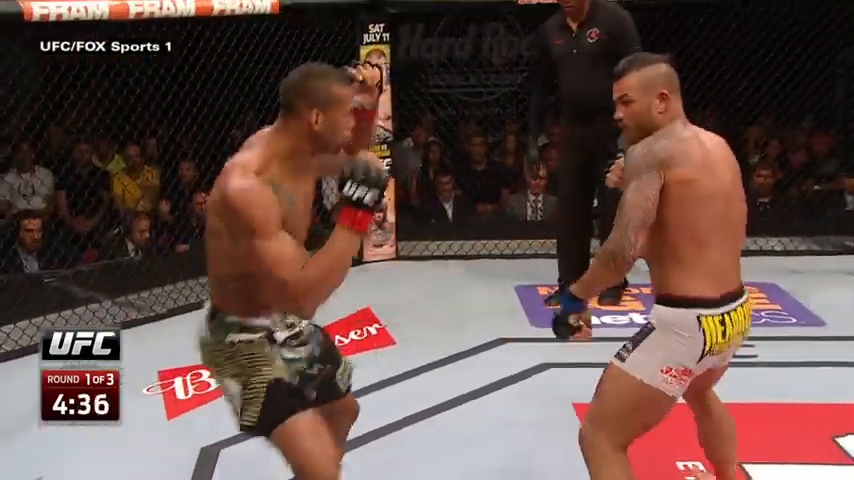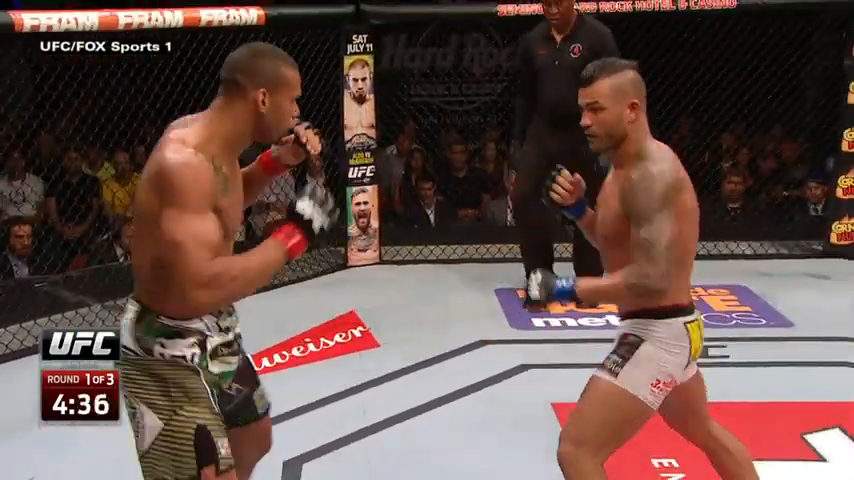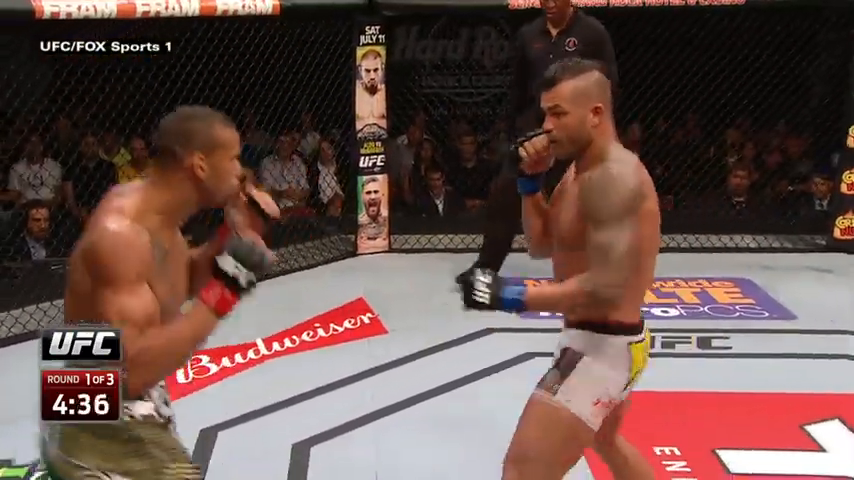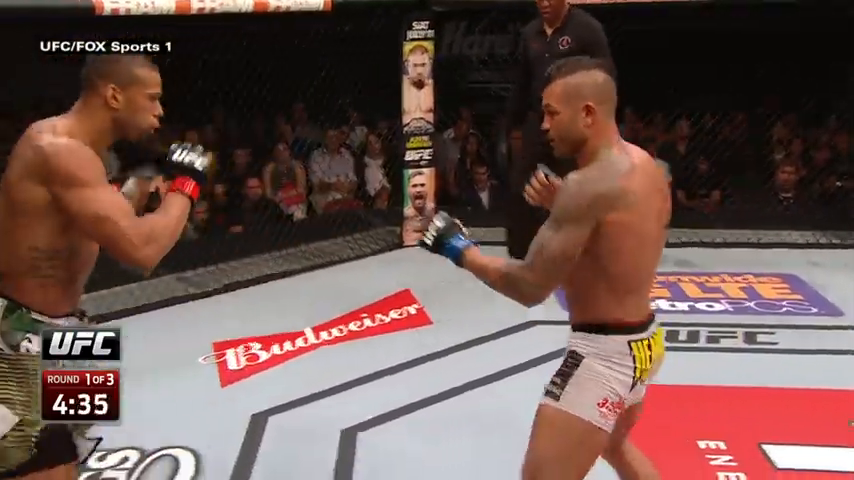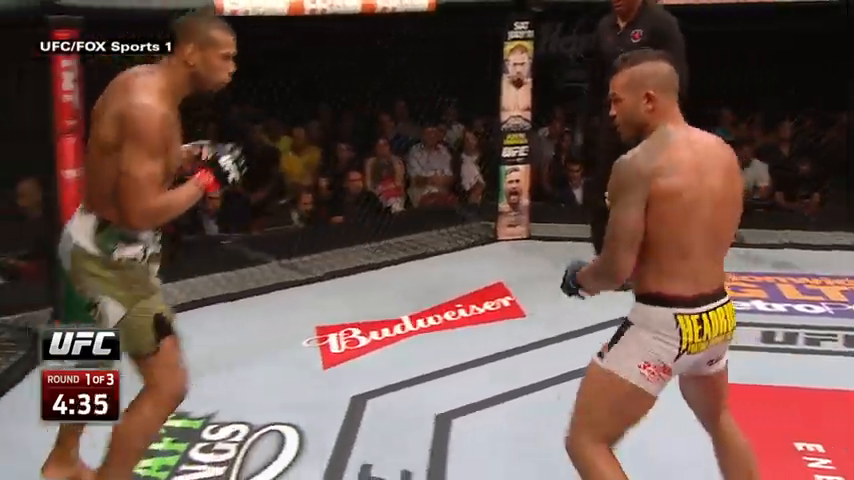
dt=0.3s
person 1, frame 1
left shoulder: (284, 140)
right shoulder: (245, 190)
left elbow: (350, 155)
right elbow: (303, 299)
left wrist: (364, 107)
right wrist: (357, 215)
left hip: (287, 322)
right hip: (243, 340)
left knee: (344, 411)
person 1, frame 2
left shoulder: (213, 139)
right shoulder: (182, 164)
right elbow: (199, 289)
left wrist: (276, 158)
right wrist: (294, 233)
left hip: (211, 337)
right hip: (167, 352)
left knee: (255, 440)
person 1, frame 3
left shoulder: (154, 210)
right shoulder: (119, 236)
left elbow: (178, 283)
right elbow: (135, 370)
left wrist: (234, 235)
right wrist: (221, 292)
left hip: (129, 410)
right hip: (102, 429)
person 1, frame 4
left shoulder: (54, 133)
right shoulder: (61, 152)
right elbow: (142, 249)
left wrist: (121, 194)
right wrist: (186, 181)
left hip: (41, 333)
person 1, frame 5
left shoulder: (137, 80)
right shoulder: (150, 109)
right elbow: (140, 212)
left wrist: (179, 160)
right wrist: (207, 178)
left hip: (93, 240)
right hip: (114, 255)
right knee: (168, 385)
person 2, frame 1
left shoulder: (651, 151)
right shoulder: (716, 147)
left elbow: (623, 249)
left wrist: (573, 298)
left hip: (683, 325)
right hip: (730, 316)
left knee: (600, 440)
right knee: (698, 393)
person 2, frame 2
left shoulder: (649, 174)
right shoulder: (625, 163)
left elbow: (652, 281)
right elbow: (613, 247)
left wrist: (565, 288)
right wrist: (577, 207)
left hip: (660, 337)
right hip: (674, 328)
right knee: (696, 424)
person 2, frame 3
left shoulder: (613, 177)
right shoulder: (582, 168)
left elbow: (606, 286)
right elbow: (540, 242)
left wrist: (510, 296)
right wrist: (530, 180)
left hip: (601, 349)
right hip: (606, 342)
right knee: (603, 438)
person 2, frame 4
left shoulder: (590, 185)
right shoulder: (642, 164)
left elbow: (530, 286)
left wrist: (457, 247)
right wrist: (561, 207)
left hip: (603, 354)
right hip: (640, 339)
right knee: (613, 444)
person 2, frame 5
left shoulder: (635, 166)
right shoulder: (722, 152)
left elbow: (616, 268)
left wrist: (579, 279)
left hip: (661, 325)
right hip: (716, 317)
left knee: (585, 442)
right knee: (715, 416)
person 3, frame 1
right shoulder: (550, 31)
right elbow: (542, 86)
right wrist: (534, 136)
left hip: (612, 127)
right hip: (572, 129)
left knee: (612, 206)
right knee: (571, 206)
left ankle: (615, 282)
right ankle: (571, 283)
person 3, frame 2
left shoulder: (597, 36)
right shoulder: (533, 40)
right elbow: (526, 94)
right wrist: (518, 141)
left hip: (585, 138)
right hip: (543, 135)
right knee: (525, 200)
person 3, frame 3
left shoulder: (592, 33)
right shoulder: (529, 34)
left elbow: (608, 85)
right wrist: (510, 131)
right hip: (532, 126)
right knee: (504, 193)
right ankle: (486, 266)
person 3, frame 4
left shoulder: (587, 29)
right shoulder: (531, 33)
right wrist: (509, 128)
right hip: (537, 125)
right knee: (519, 193)
right ankle: (519, 262)
person 3, frame 5
left shoulder: (660, 23)
right shoulder: (605, 27)
left elbow: (678, 77)
right wrist: (582, 125)
right hip: (612, 122)
right knee: (601, 192)
